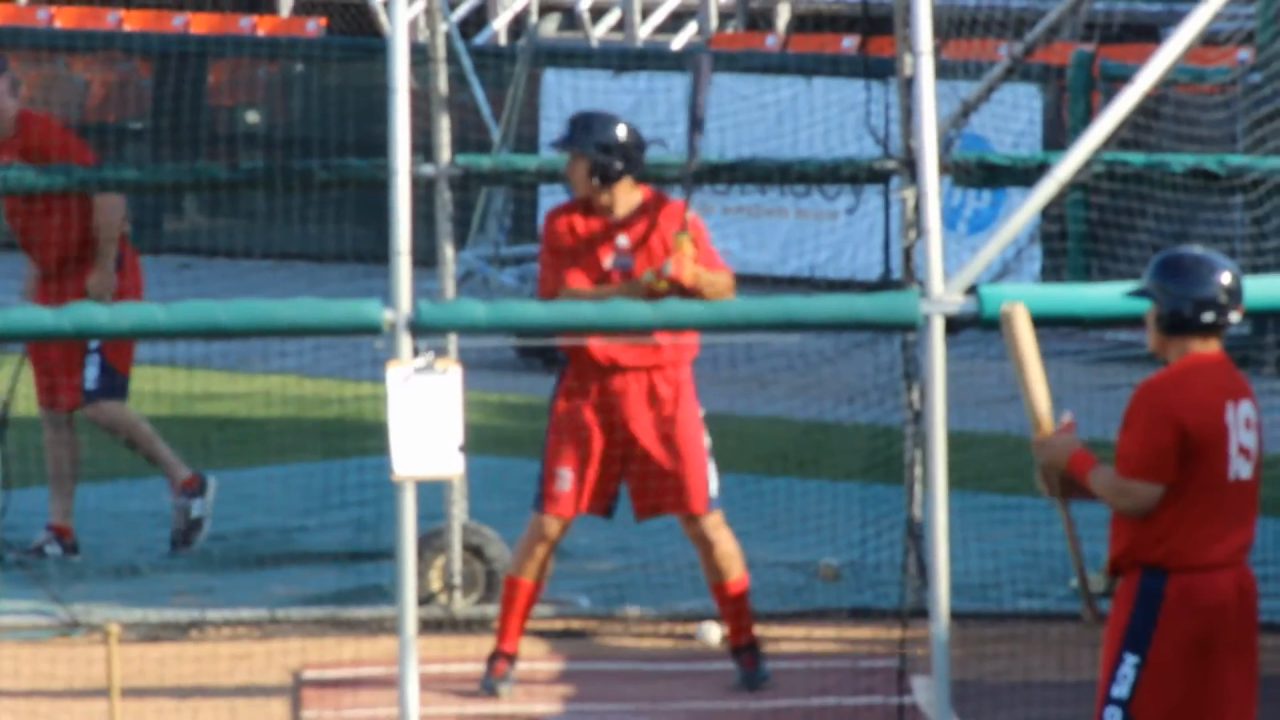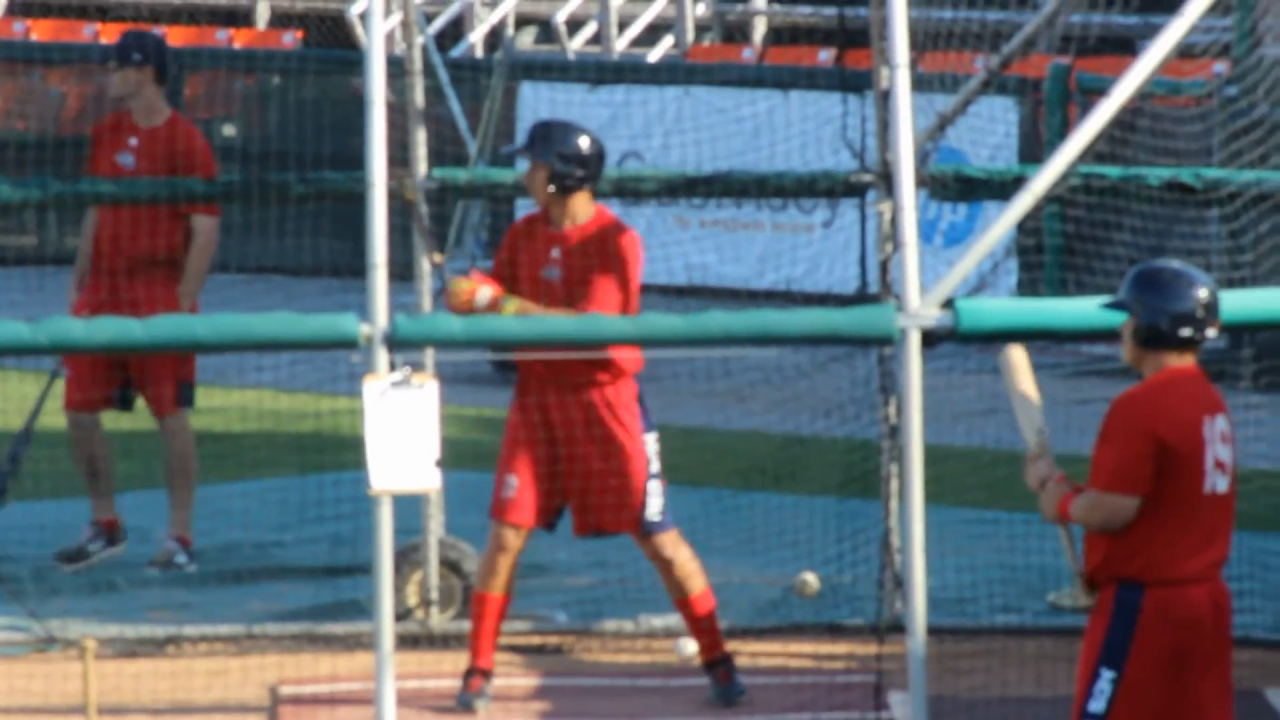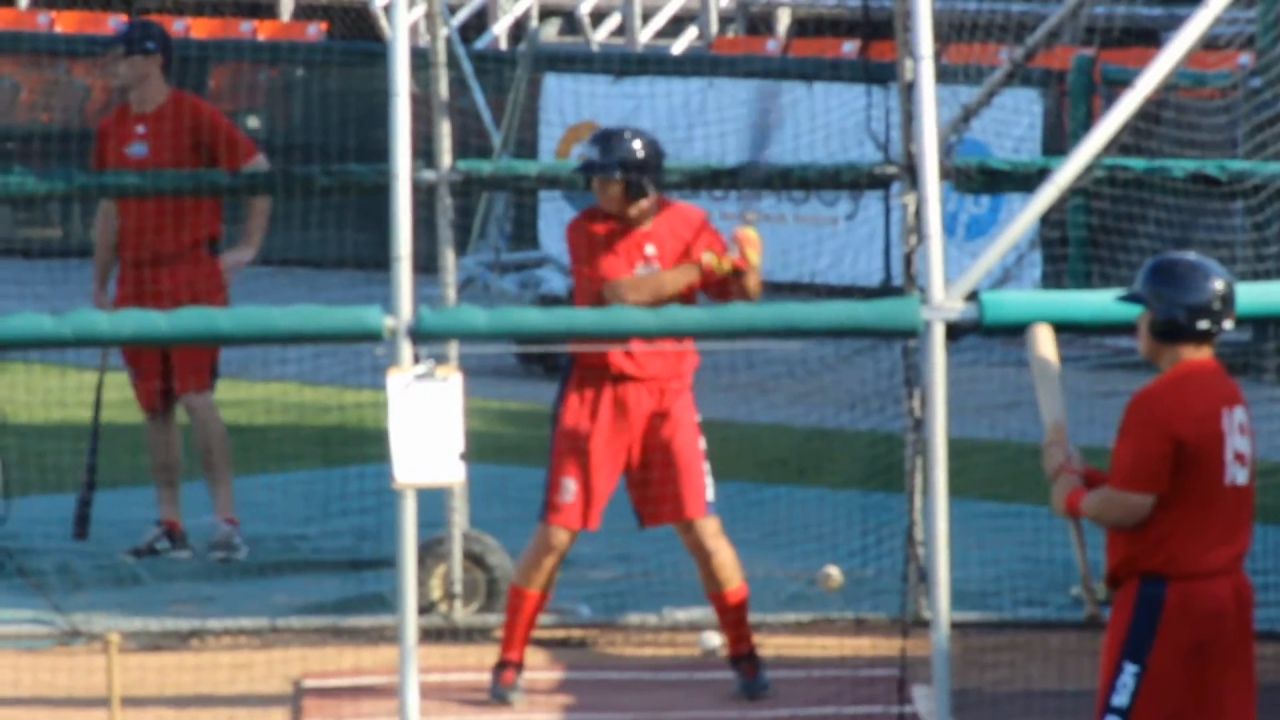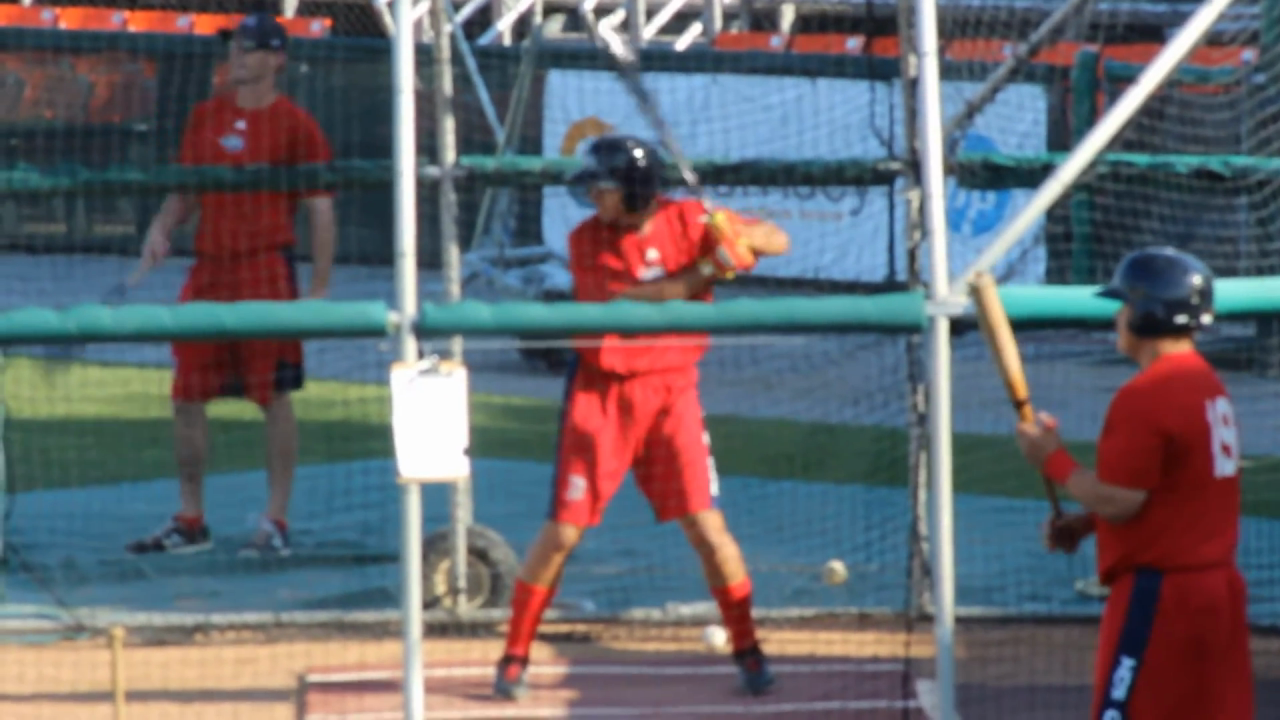
dt=1s
person 1, frame 1
left shoulder: (674, 216)
right shoulder: (562, 222)
left elbow: (723, 293)
right elbow: (567, 303)
left wrist: (688, 270)
right wrist: (645, 283)
left hip: (664, 384)
right hip: (589, 386)
left knee: (705, 519)
right knee: (548, 522)
left ankle: (745, 646)
right ankle: (504, 651)
person 1, frame 2
left shoulder: (614, 241)
right shoulder: (523, 233)
right elbow: (502, 303)
left wrist: (504, 304)
right wrist: (472, 298)
left hip: (605, 401)
right hip: (537, 398)
left knee: (657, 536)
right knee: (505, 534)
left ankle: (717, 659)
right ankle: (479, 668)
person 1, frame 3
left shoulder: (688, 222)
right shoulder: (585, 231)
left elbow: (743, 289)
right elbow: (621, 294)
left wrist: (747, 263)
right wrist: (704, 265)
left hip: (667, 394)
right hip: (595, 396)
left knee: (702, 528)
right knee: (555, 531)
left ankle: (744, 654)
right ankle: (510, 659)
person 1, frame 4
left shoulder: (687, 218)
right shoulder: (586, 239)
left elbow: (777, 241)
right elbow: (635, 303)
left wrist: (735, 235)
right wrist: (708, 270)
left hip: (671, 389)
right hip: (601, 393)
left knee: (705, 524)
right knee: (562, 530)
left ankle: (747, 649)
right ankle: (514, 654)
person 2, frame 1
left shoulder: (41, 133)
left elbow: (108, 193)
left wrist: (104, 267)
left hip: (96, 282)
right hip: (55, 282)
left knee: (98, 405)
right knee: (53, 412)
left ankle: (186, 484)
right ankle: (60, 532)
person 2, frame 2
left shoulder: (187, 142)
right shoulder: (105, 133)
left elbow: (206, 231)
right elbow: (96, 212)
left wrist: (182, 305)
right wrist: (78, 282)
left hip: (159, 294)
right hip: (104, 290)
left knee: (172, 417)
right knee: (79, 408)
left ankle: (180, 541)
right ankle: (104, 526)
person 2, frame 3
left shoulder: (195, 115)
right shoulder: (110, 128)
left elbow: (259, 171)
right elbow: (109, 211)
left wrist: (249, 245)
right wrist: (99, 286)
left hip: (192, 275)
right hip: (137, 281)
left knee: (195, 397)
right knee: (155, 405)
left ankle: (226, 522)
right ankle: (170, 527)
person 2, frame 4
left shoulder: (297, 125)
right shoulder: (204, 116)
left elbow: (321, 210)
right elbow: (185, 188)
left wrist: (320, 288)
right wrist: (161, 227)
left hip: (265, 274)
right hip: (206, 272)
left knee: (274, 399)
right knee: (187, 397)
left ankle: (275, 524)
right ankle: (190, 522)
person 3, frame 1
left shoulder: (1164, 392)
right shoulder: (1238, 387)
left elbow: (1135, 496)
left wrist: (1072, 458)
right wrist: (1080, 484)
left hip: (1167, 589)
right hip: (1230, 585)
person 3, frame 2
left shoulder: (1141, 405)
right shoulder: (1210, 401)
left elbow: (1111, 512)
left wrist: (1063, 504)
right wrist: (1062, 486)
left hip: (1142, 604)
right hip: (1204, 598)
person 3, frame 3
left shoulder: (1158, 401)
right shoulder: (1226, 393)
left elbow: (1127, 508)
left wrist: (1072, 497)
right wrist: (1083, 474)
left hip: (1164, 598)
right hip: (1225, 592)
person 3, frame 4
left shoulder: (1144, 395)
right shoulder: (1207, 384)
left elbow: (1118, 500)
left wrist: (1051, 458)
right wrist: (1082, 525)
left hip: (1159, 592)
right hip: (1217, 585)
